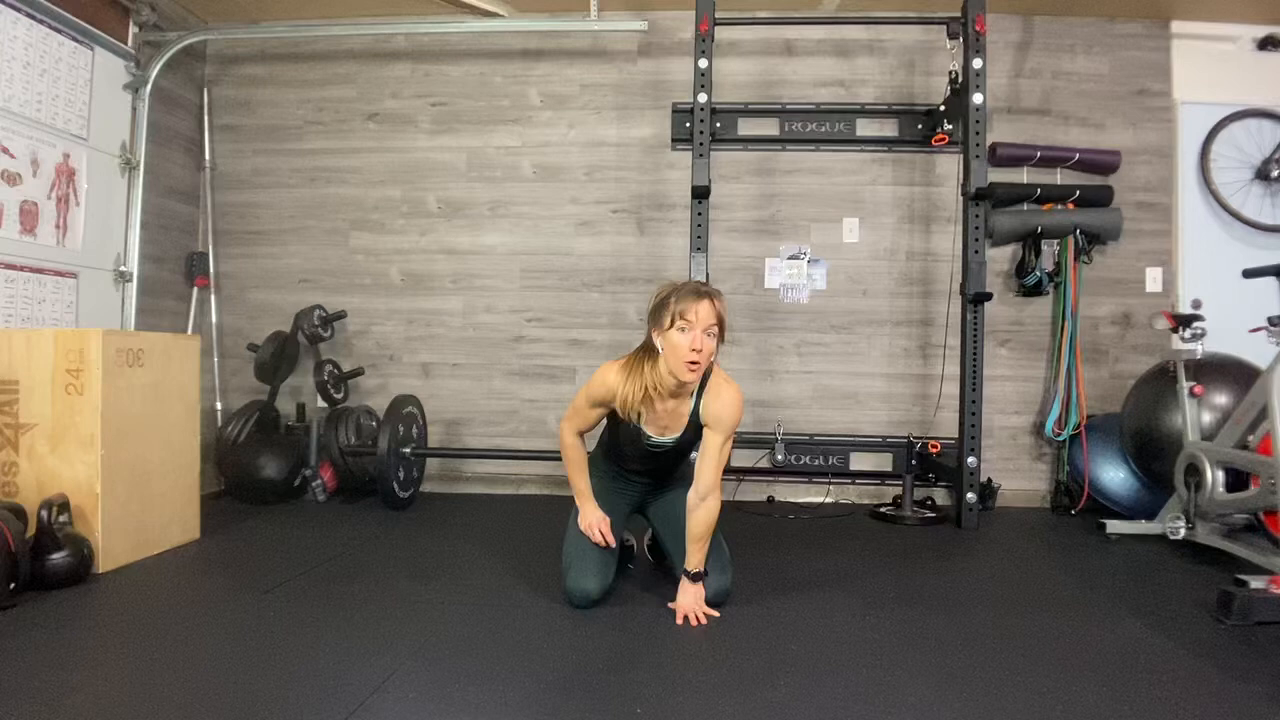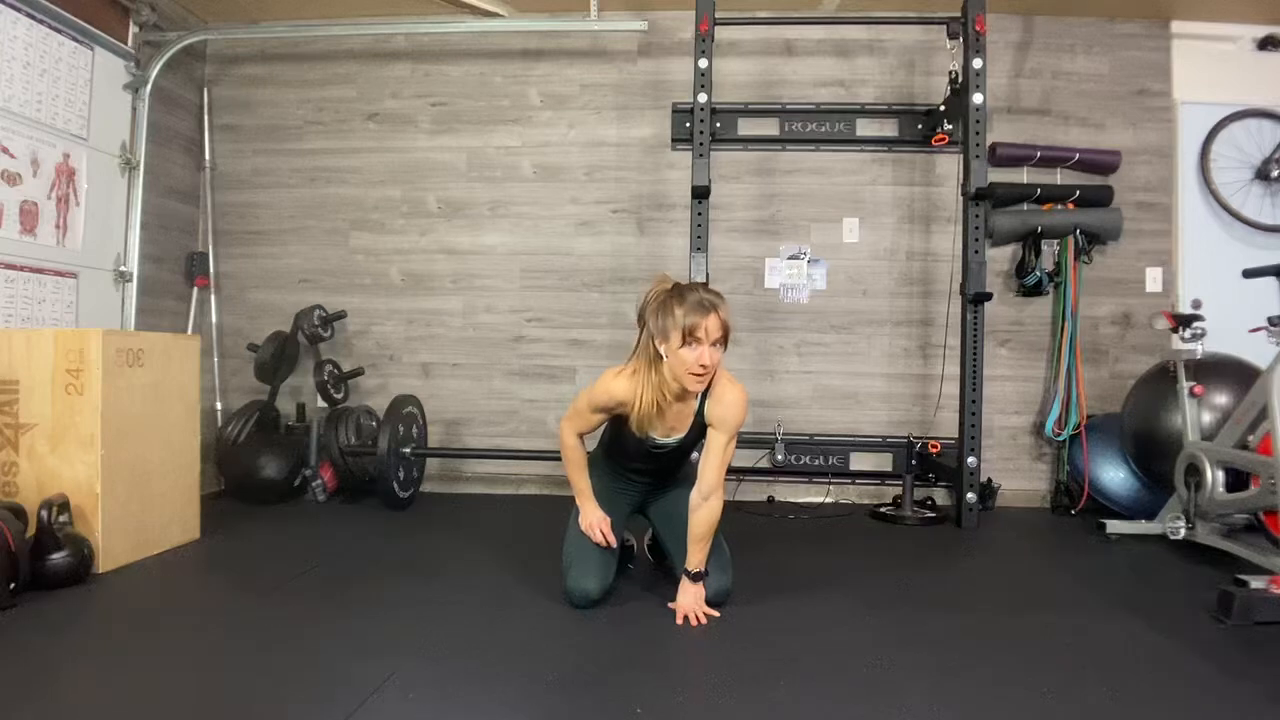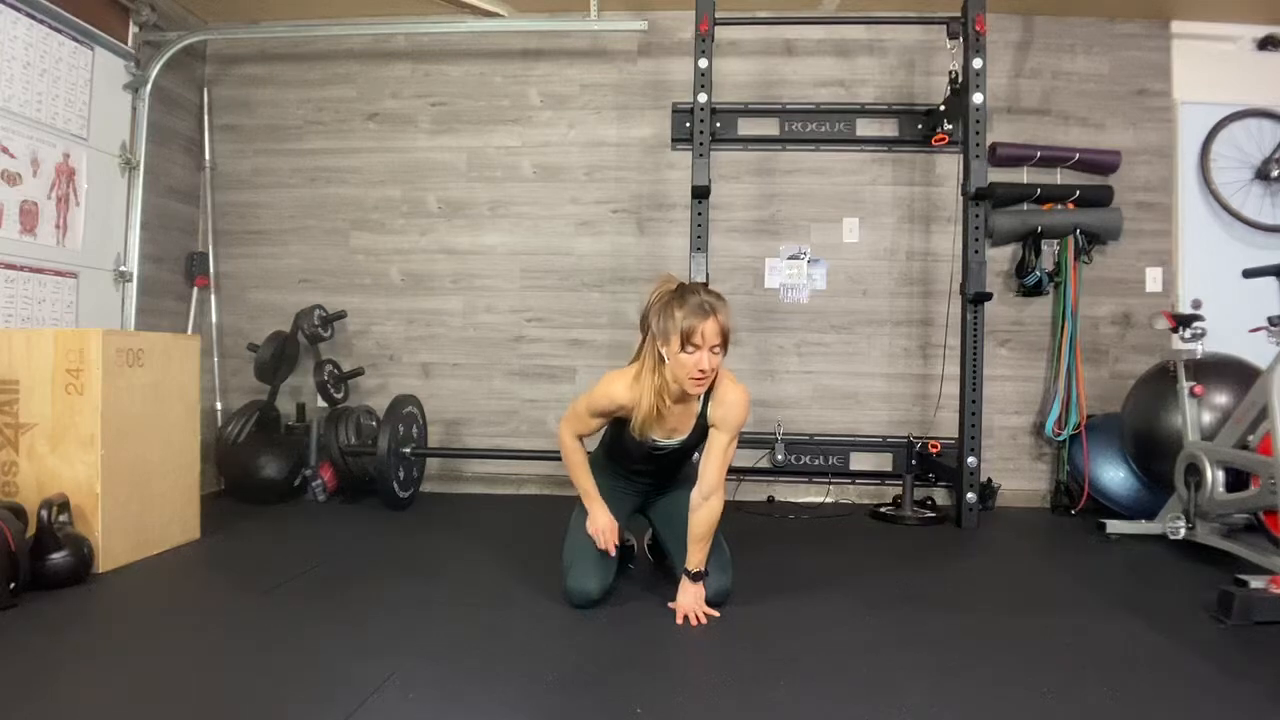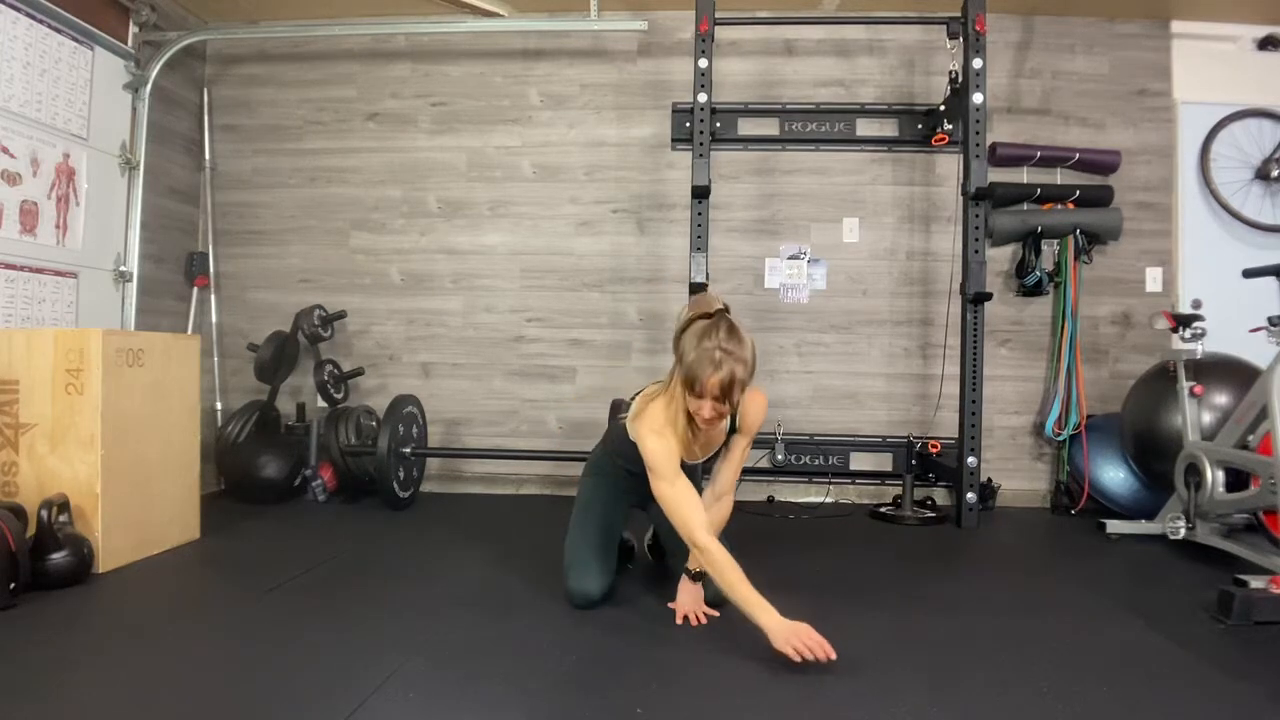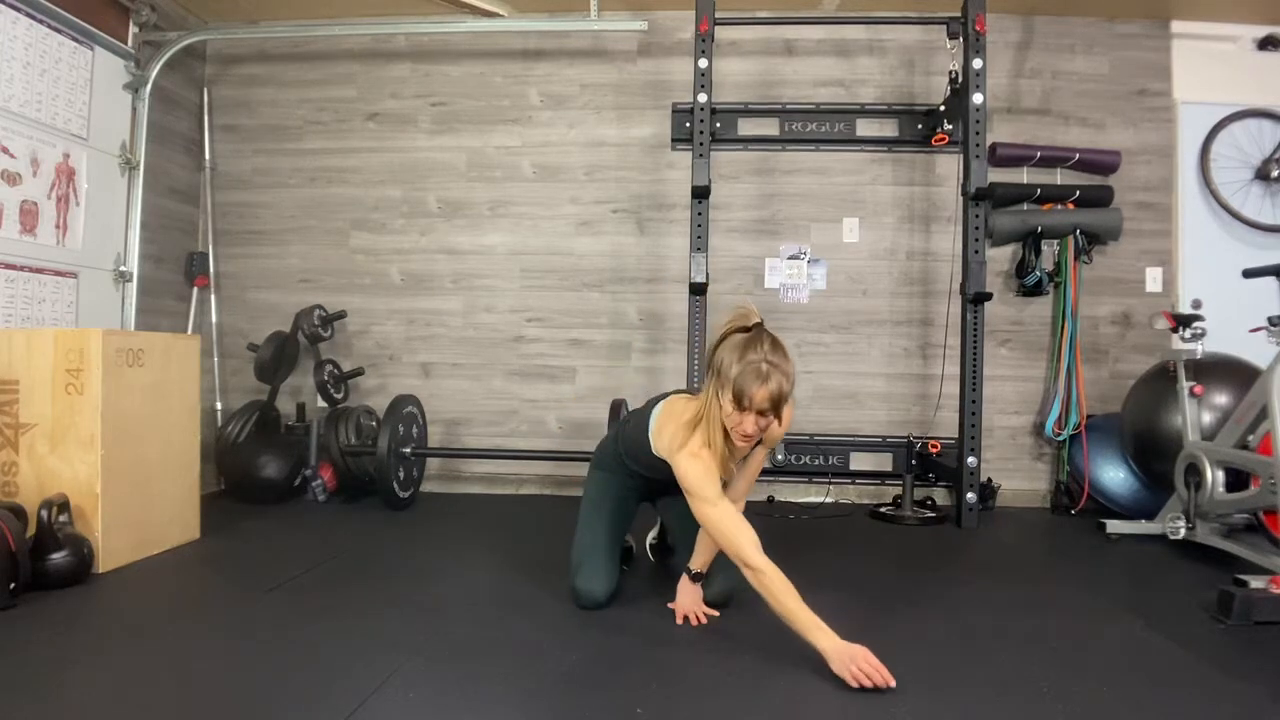
dt=0.5s
person 1, frame 1
left shoulder: (724, 397)
right shoulder: (617, 379)
left elbow: (705, 493)
right elbow: (570, 429)
left wrist: (692, 576)
right wrist: (586, 504)
left hip: (673, 480)
right hip: (612, 476)
left knee: (714, 589)
right knee: (583, 590)
left ankle: (661, 545)
right ankle: (618, 545)
person 1, frame 2
left shoulder: (728, 398)
right shoulder: (622, 385)
left elbow: (708, 494)
right elbow: (570, 430)
left wrist: (692, 575)
right wrist: (586, 504)
left hip: (674, 480)
right hip: (613, 477)
left knee: (714, 589)
right knee: (584, 590)
left ankle: (659, 544)
right ankle: (619, 545)
person 1, frame 3
left shoulder: (730, 399)
right shoulder: (623, 388)
left elbow: (708, 494)
right elbow: (568, 432)
left wrist: (692, 575)
right wrist: (597, 508)
left hip: (676, 482)
right hip: (615, 479)
left knee: (714, 589)
right knee: (584, 590)
left ankle: (661, 543)
right ankle: (616, 541)
person 1, frame 4
left shoulder: (752, 407)
right shoulder: (657, 424)
left elbow: (720, 497)
right elbow: (703, 541)
left wrist: (691, 576)
right wrist: (775, 624)
left hip: (680, 481)
right hip: (615, 475)
left knee: (716, 586)
right knee: (585, 591)
left ankle: (660, 544)
right ankle: (616, 544)
person 1, frame 5
left shoulder: (773, 422)
right shoulder: (691, 444)
left elbow: (732, 502)
right elbow: (753, 562)
left wrist: (692, 575)
right wrist: (832, 647)
left hip: (673, 479)
right hip: (622, 469)
left knee: (718, 590)
right knee: (592, 592)
left ankle: (664, 540)
right ankle: (618, 542)
